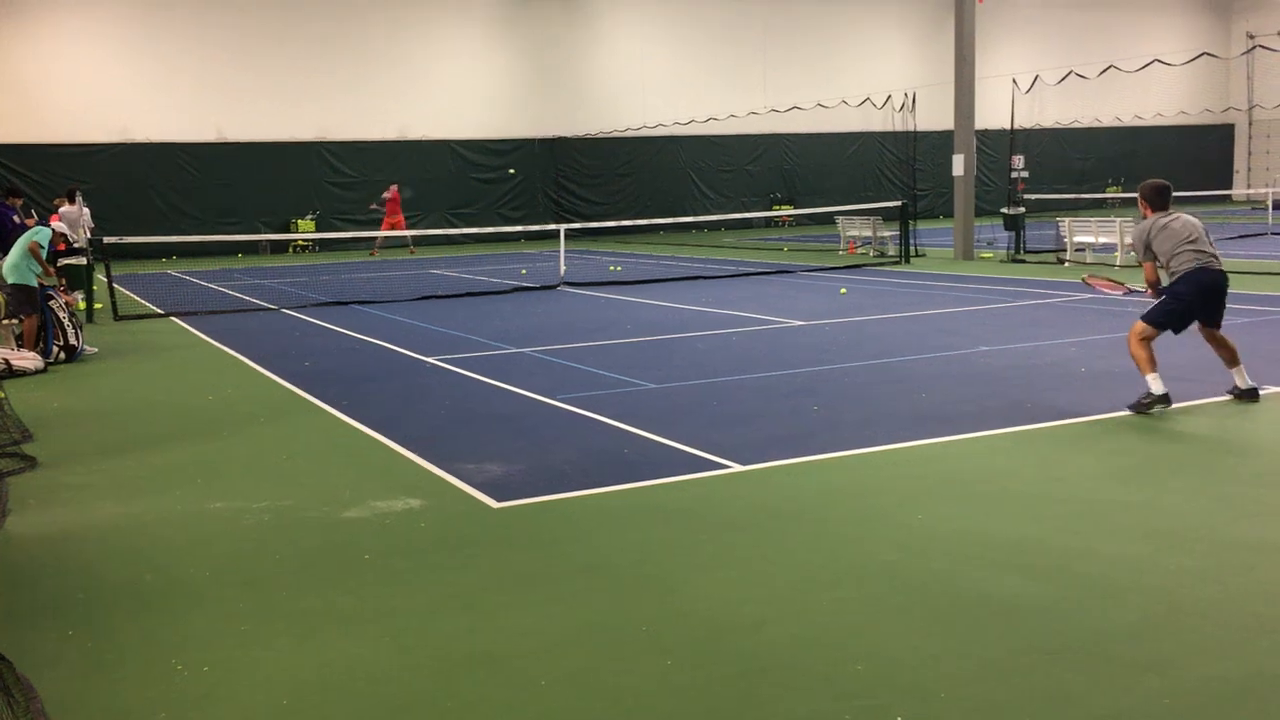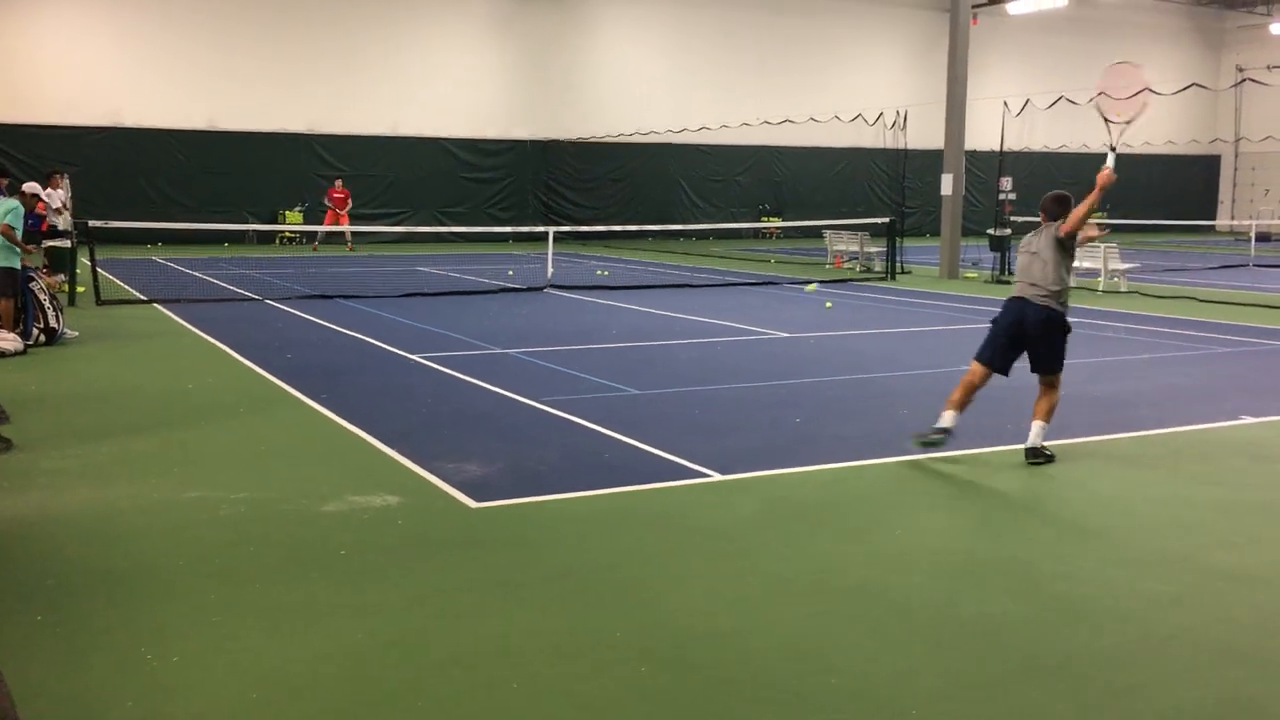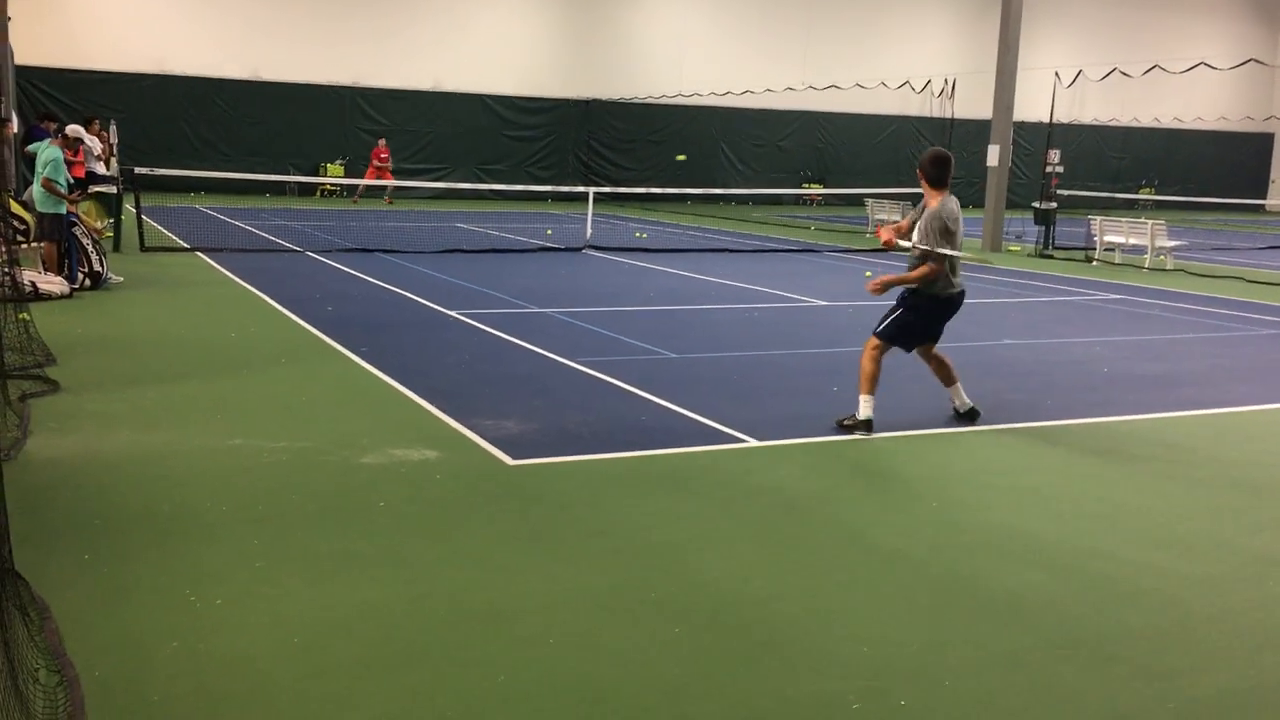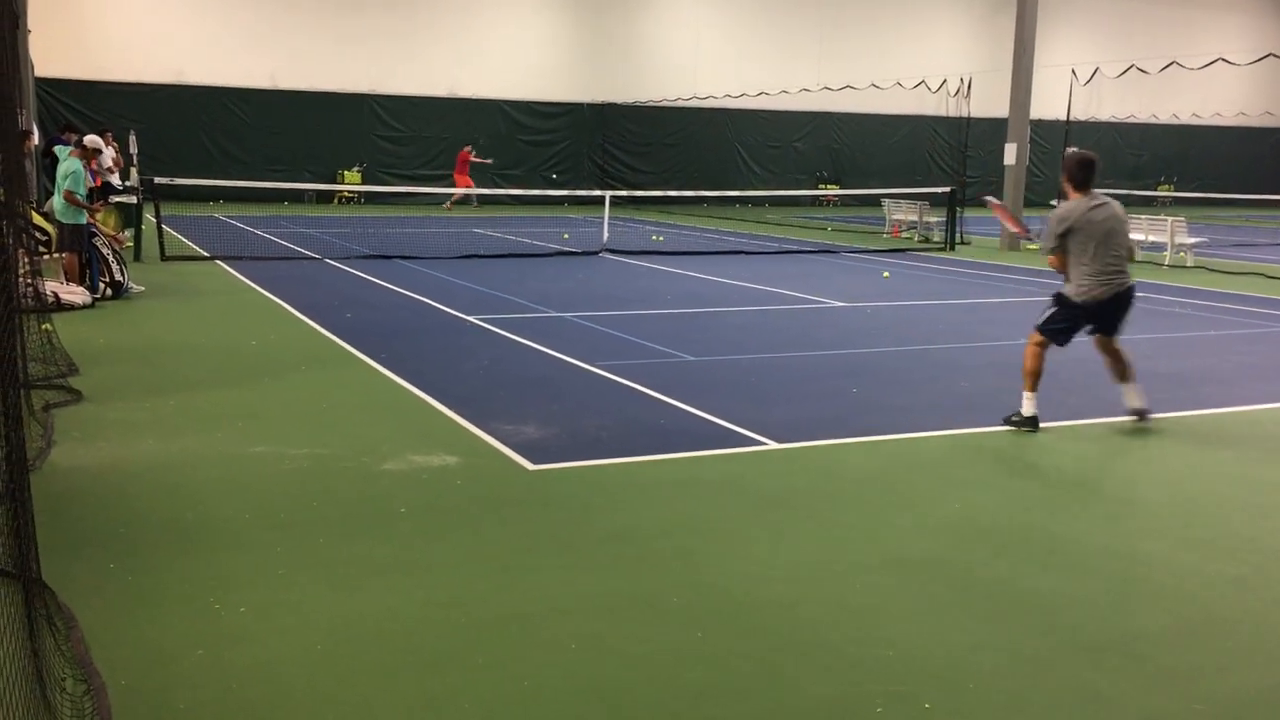
dt=0.7s
person 1, frame 1
left shoulder: (1142, 231)
right shoulder: (1191, 221)
left elbow: (1151, 278)
left wrist: (1157, 291)
left hip: (1189, 283)
right hip: (1217, 279)
left knee: (1137, 337)
right knee: (1211, 333)
left ankle: (1157, 392)
right ankle: (1245, 386)
person 1, frame 2
left shoulder: (1030, 239)
right shoulder: (1061, 232)
right elbow: (1070, 226)
left wrist: (1083, 237)
right wrist: (1099, 189)
left hip: (1016, 310)
right hip: (1049, 318)
left knee: (973, 380)
right knee: (1050, 386)
left ankle: (944, 427)
right ankle: (1035, 444)
person 1, frame 3
left shoulder: (939, 216)
right shoulder: (937, 203)
left elbow: (934, 269)
right elbow: (903, 227)
left wrist: (891, 281)
right wrist: (889, 232)
left hip: (929, 297)
right hip: (948, 296)
left knee: (874, 349)
right knee: (926, 350)
left ankle: (863, 417)
right ankle: (965, 406)
person 1, frame 4
left shoulder: (1062, 216)
right shoulder: (1115, 208)
left elbow: (1059, 265)
right elbow: (1128, 254)
left wrist: (1058, 257)
left hip: (1083, 298)
right hip: (1121, 293)
left knee: (1036, 344)
right knee: (1106, 344)
left ankle: (1028, 412)
right ankle: (1136, 404)
